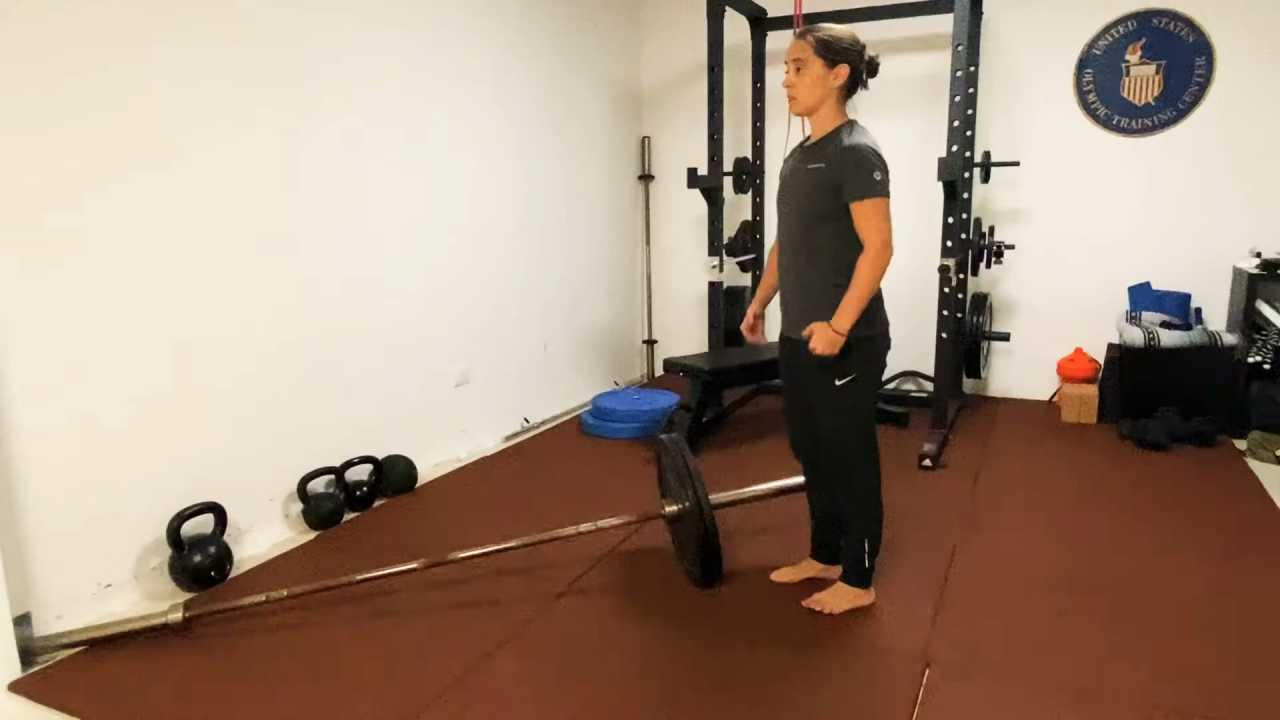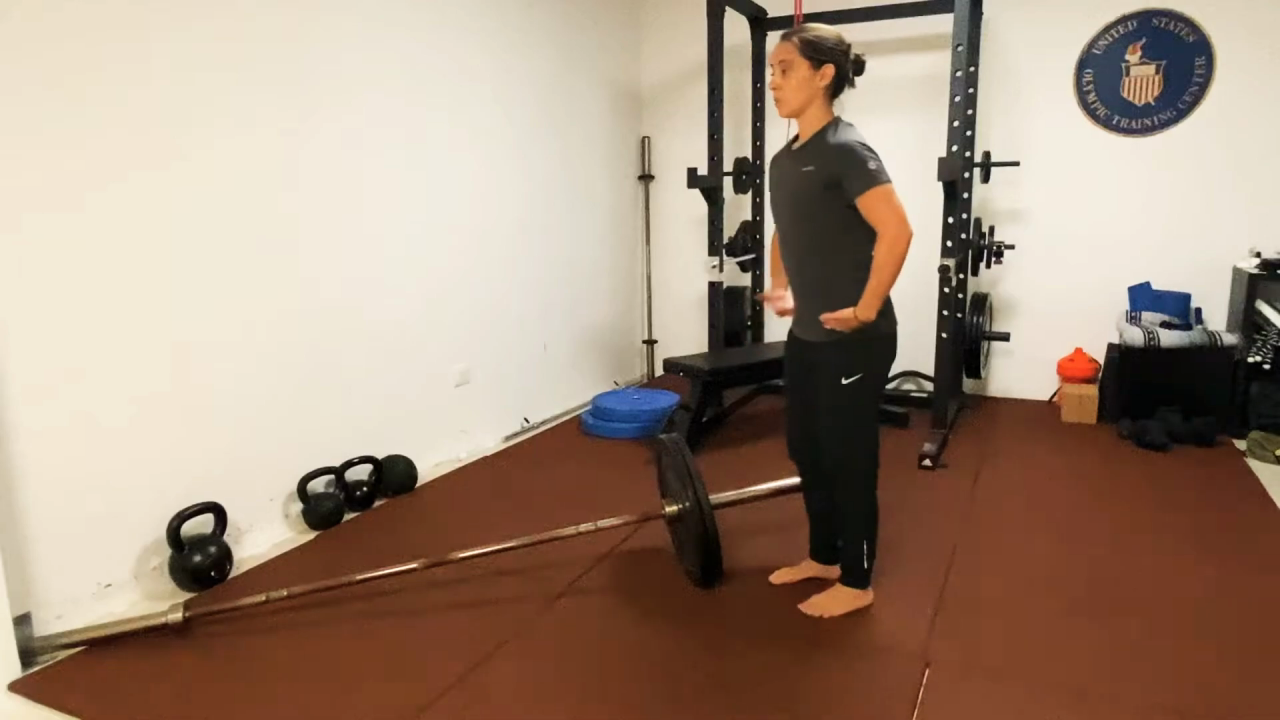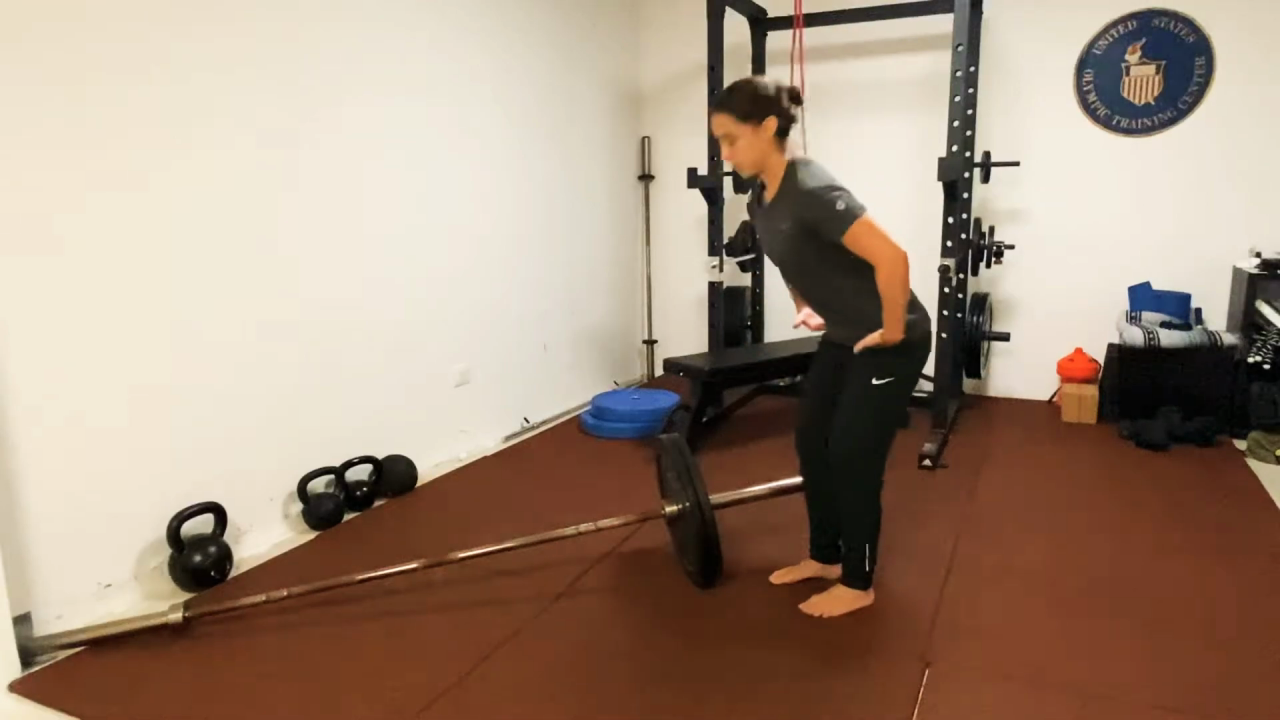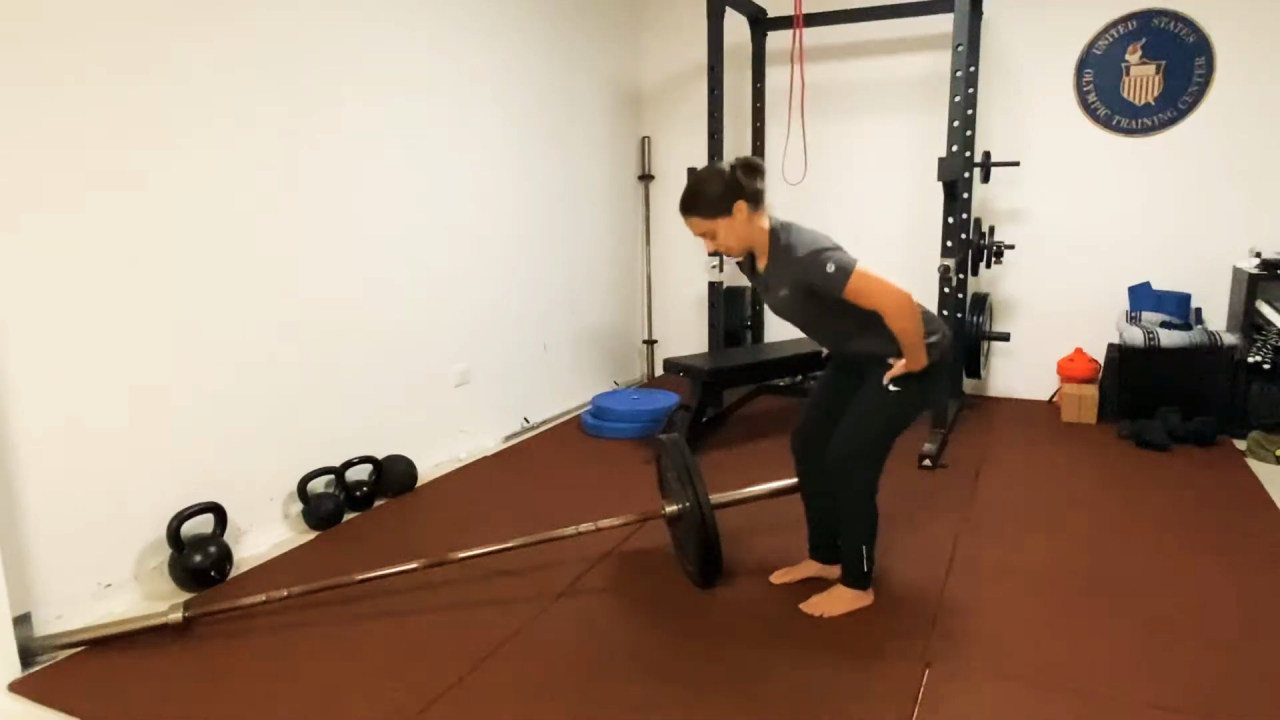
dt=0.3s
person 1, frame 1
left shoulder: (856, 153)
right shoulder: (799, 156)
left elbow: (877, 249)
left wrist: (840, 326)
right wrist: (758, 304)
left hip: (846, 339)
right hip: (799, 335)
left knee: (848, 456)
right knee: (811, 451)
left ankle: (858, 581)
right ankle: (825, 556)
person 1, frame 2
left shoulder: (846, 151)
right shoulder: (786, 157)
left elbow: (896, 232)
left wrist: (865, 310)
right wrist: (780, 287)
left hip: (854, 339)
right hip: (809, 334)
left knee: (847, 457)
right knee: (806, 451)
left ankle: (857, 582)
right ankle: (824, 557)
person 1, frame 3
left shoulder: (813, 192)
right shoulder: (761, 199)
left elbow: (890, 257)
left wrist: (893, 330)
right wrist: (807, 306)
left hip: (888, 340)
right hip: (843, 336)
left knee: (853, 455)
right knee: (812, 444)
left ankle: (857, 583)
right ankle: (824, 557)
person 1, frame 4
left shoulder: (801, 256)
right shoulder: (755, 259)
left elbow: (897, 301)
left wrist: (916, 360)
left hip: (906, 355)
right hip: (856, 353)
left knee: (848, 457)
right knee: (809, 443)
left ankle: (857, 584)
right ankle: (825, 558)
